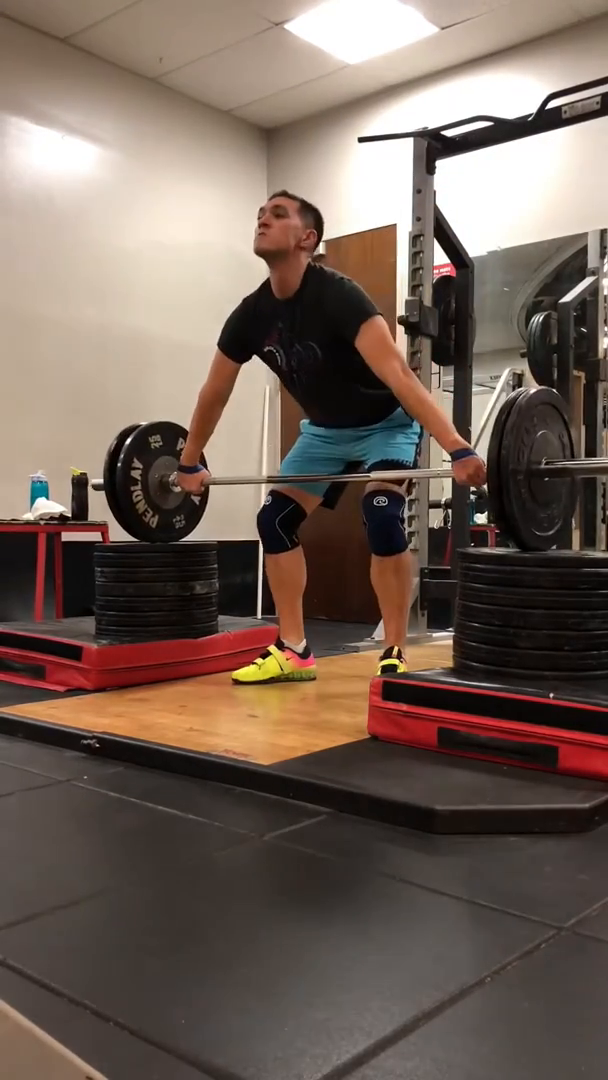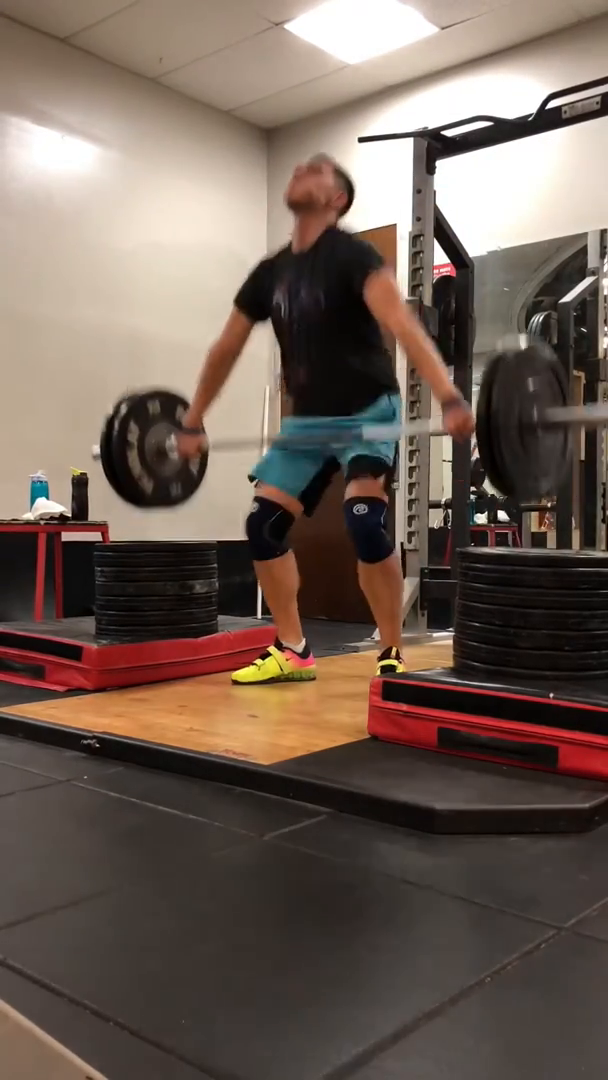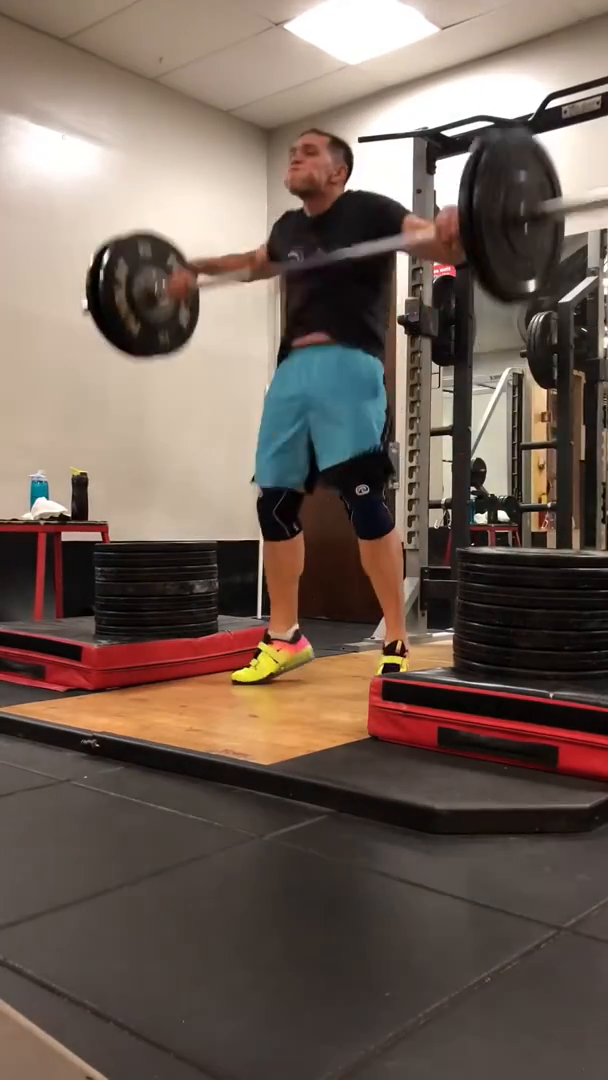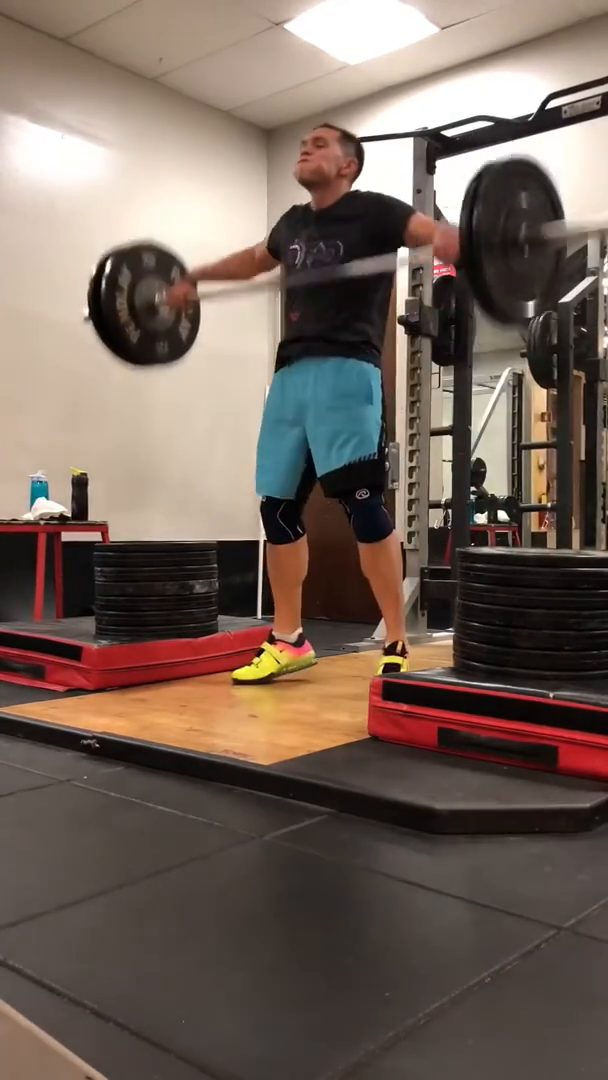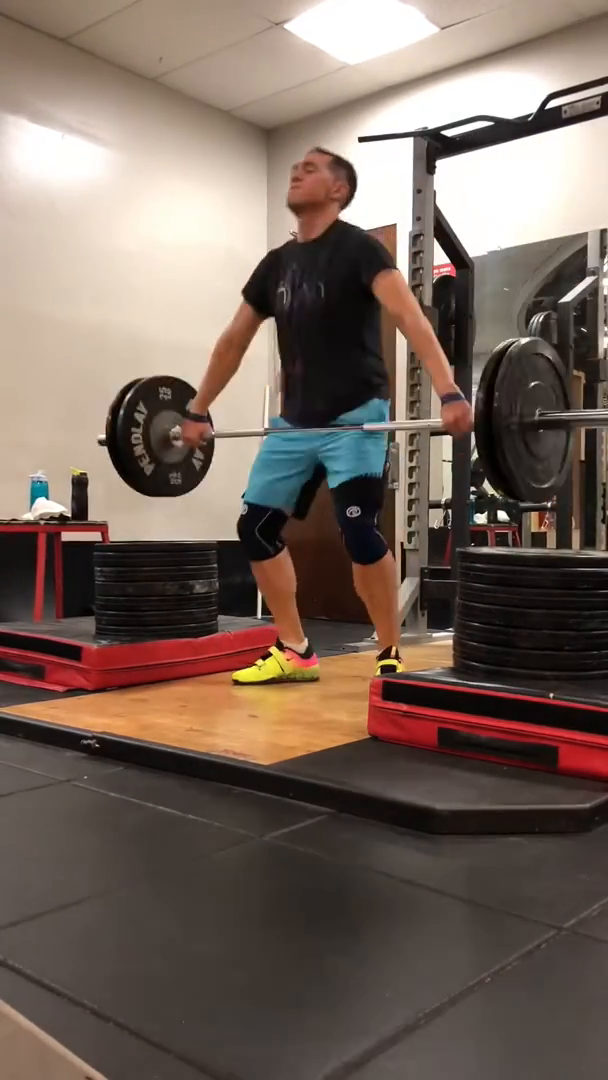
dt=0.3s
person 1, frame 1
left shoulder: (337, 296)
right shoulder: (251, 314)
left elbow: (396, 373)
right elbow: (214, 393)
left wrist: (458, 449)
right wrist: (189, 461)
left hip: (384, 423)
right hip: (325, 429)
left knee: (381, 516)
right knee: (277, 517)
left ankle: (395, 657)
right ankle: (293, 651)
person 1, frame 2
left shoulder: (351, 253)
right shoulder: (269, 272)
left elbow: (401, 323)
right elbow: (224, 350)
left wrist: (449, 398)
right wrist: (192, 423)
left hip: (367, 412)
right hip: (307, 420)
left knee: (364, 519)
right knee: (264, 523)
left ankle: (392, 656)
right ankle: (292, 649)
person 1, frame 3
left shoulder: (366, 211)
right shoulder: (289, 224)
left elbow: (444, 241)
right elbow: (261, 262)
left wrist: (448, 235)
right wrist: (195, 271)
left hip: (348, 364)
right hip: (292, 368)
left knee: (363, 497)
right knee: (275, 502)
left ankle: (396, 647)
right ankle: (284, 638)
person 1, frame 4
left shoulder: (371, 211)
right shoulder: (292, 222)
left elbow: (443, 238)
right elbow: (257, 258)
left wrist: (453, 241)
right wrist: (194, 278)
left hip: (345, 371)
right hip: (290, 375)
left knee: (362, 501)
right knee: (277, 507)
left ankle: (397, 648)
right ankle: (289, 639)
person 1, frame 5
left shoulder: (356, 249)
right shoulder: (275, 264)
left elbow: (409, 318)
right elbow: (234, 340)
left wrist: (449, 394)
right wrist: (198, 411)
left hip: (355, 416)
right hip: (296, 419)
left knee: (356, 522)
right knee: (256, 524)
left ankle: (391, 657)
right ankle: (294, 650)
